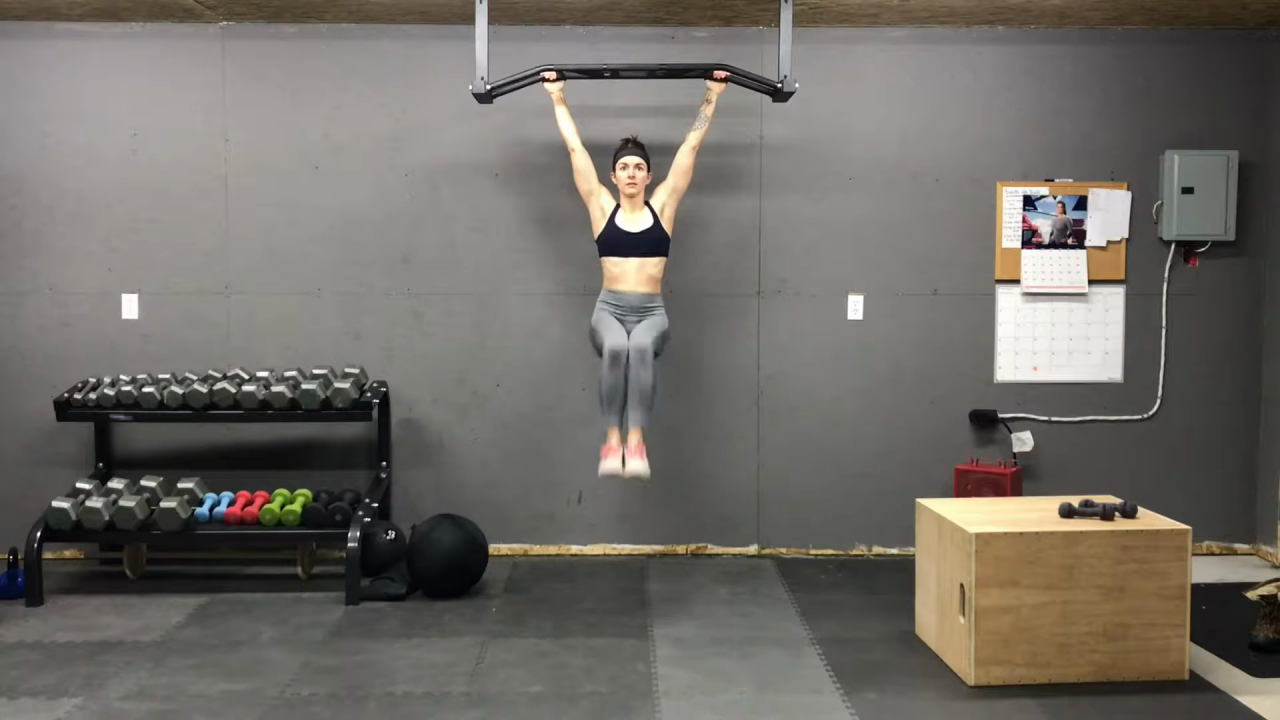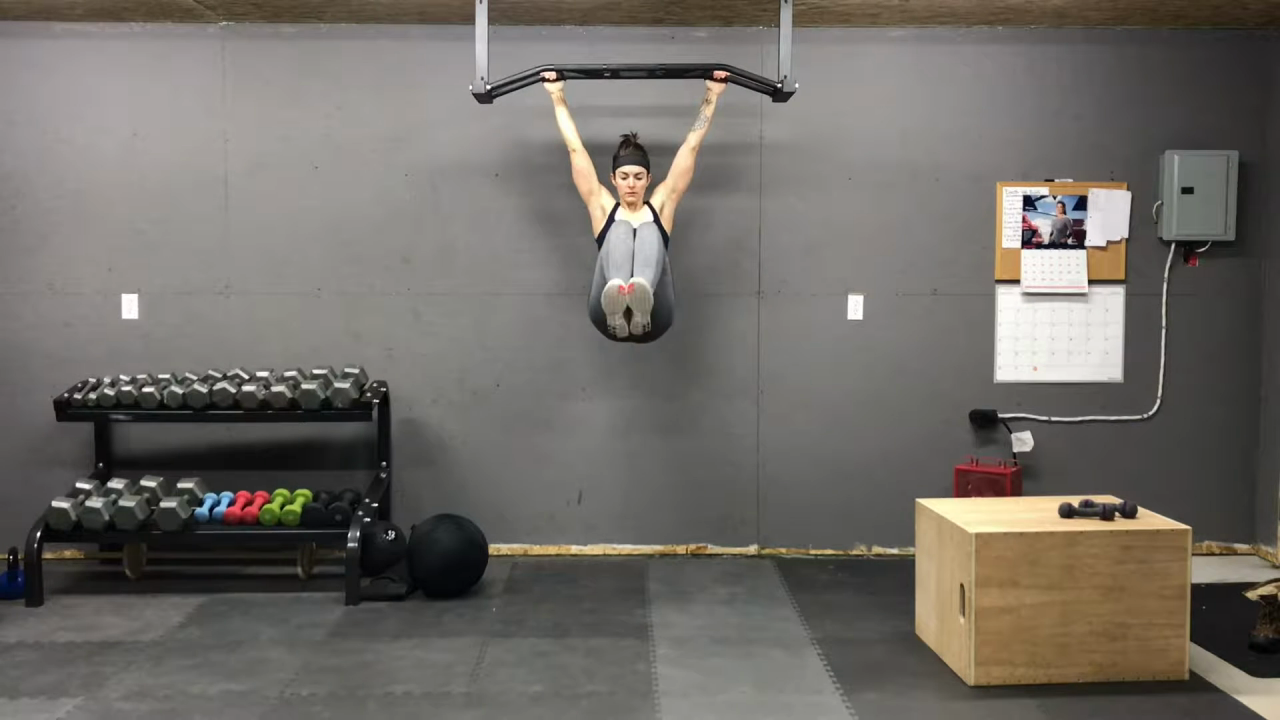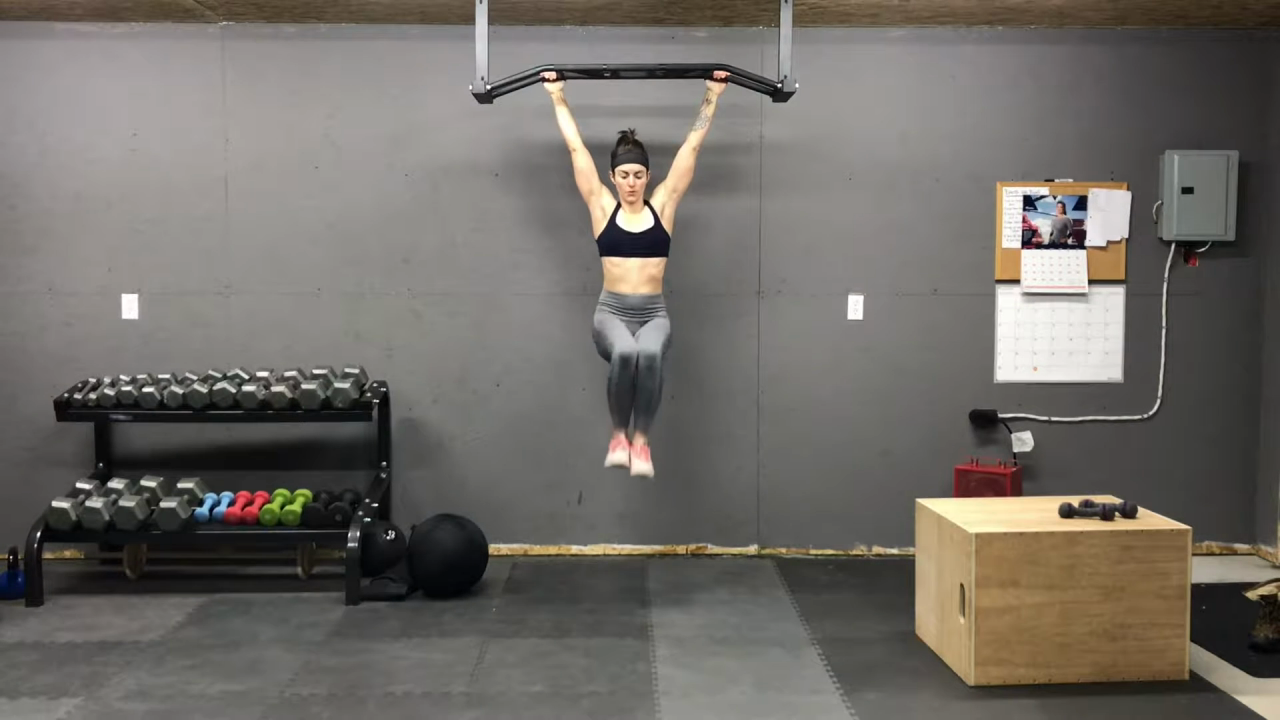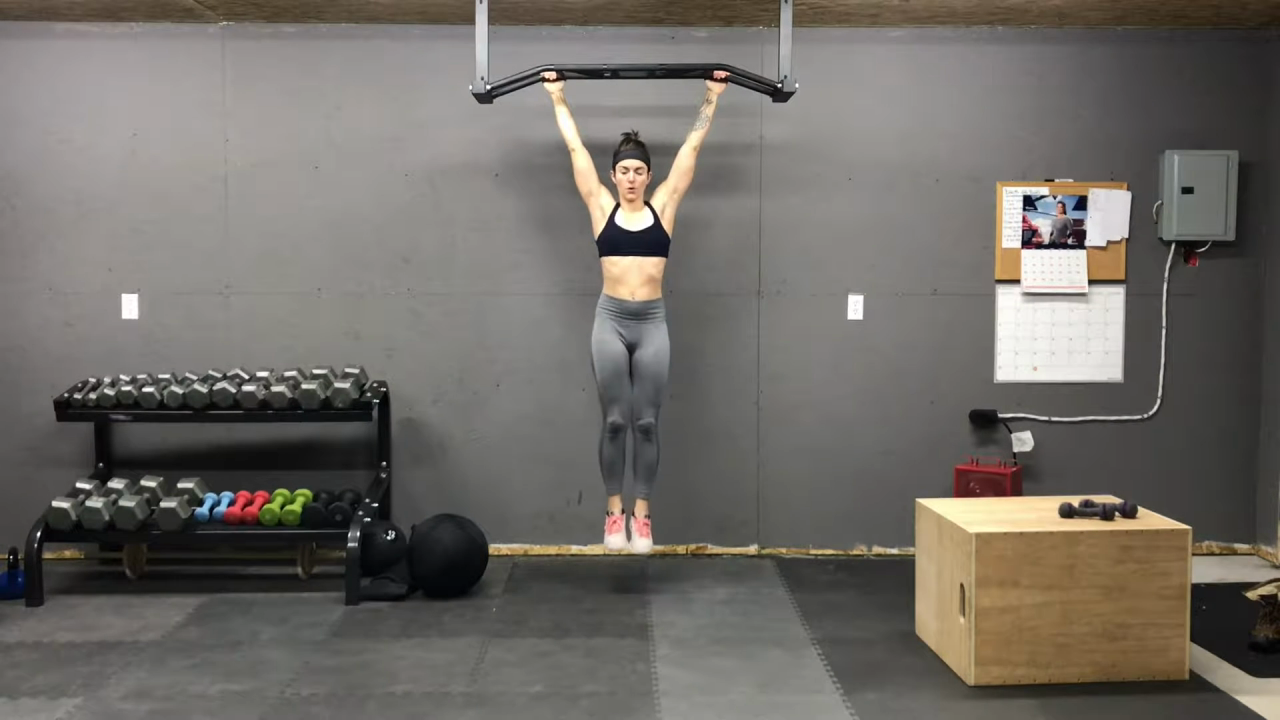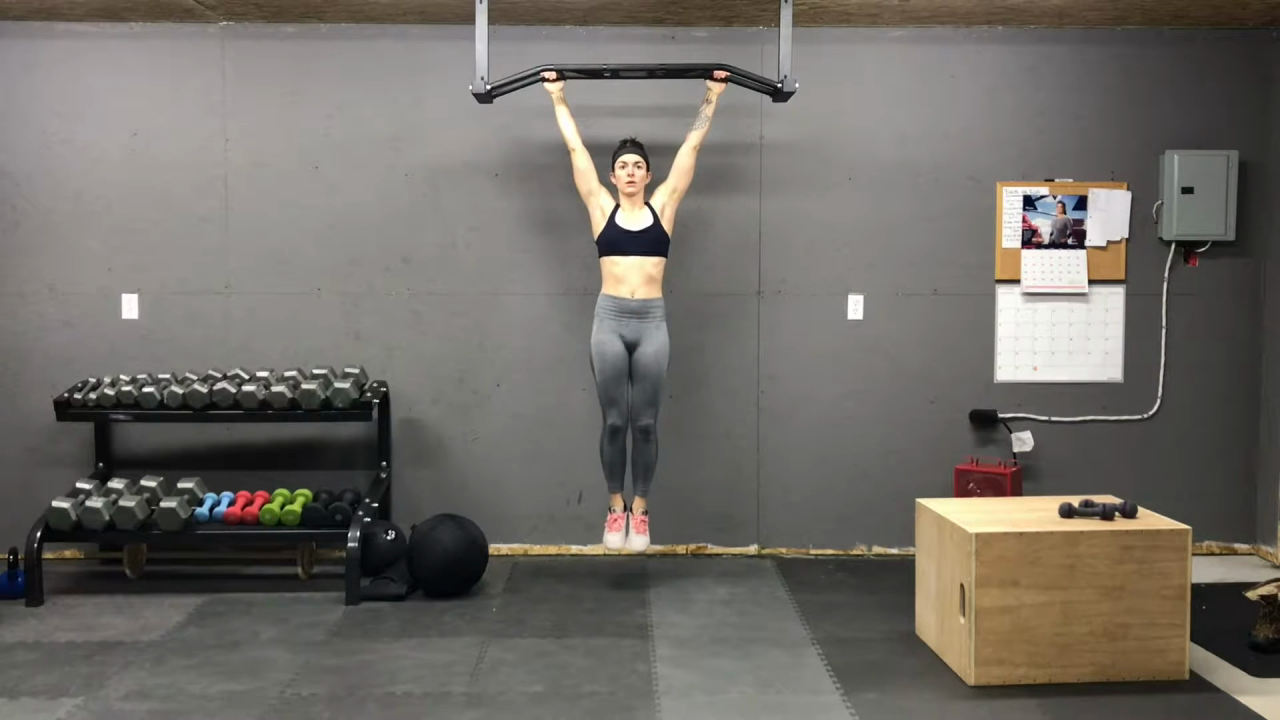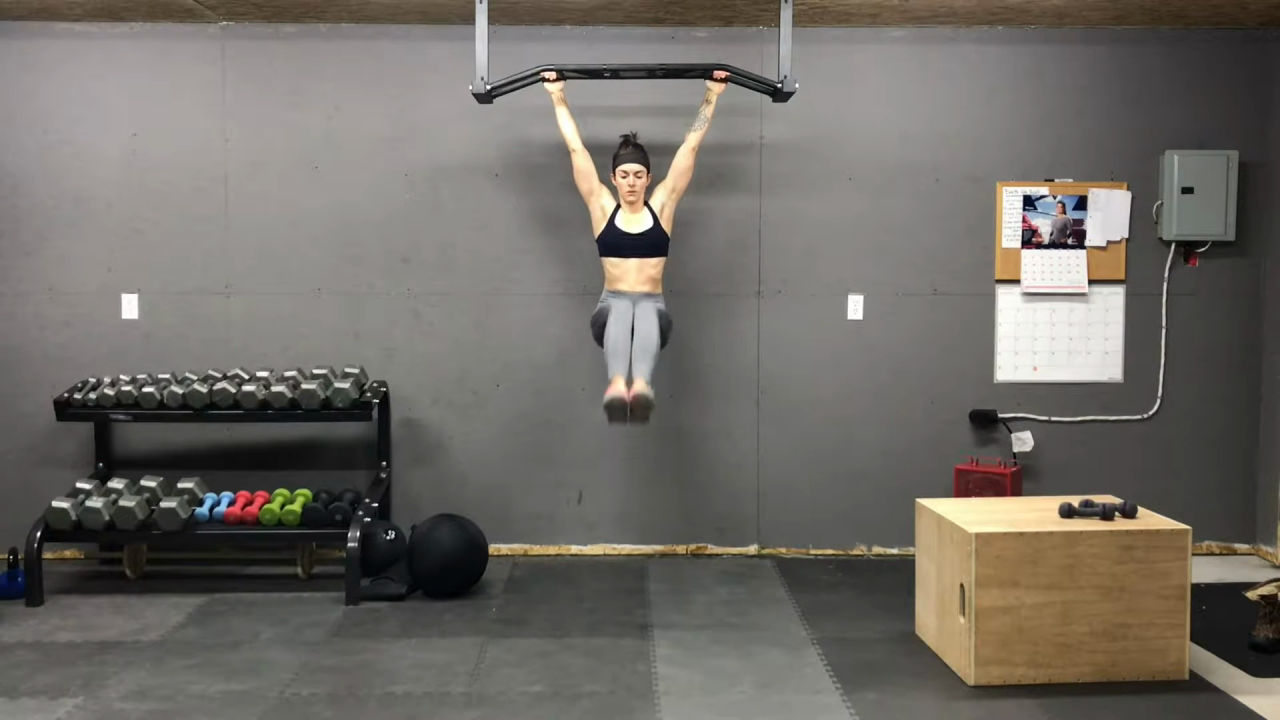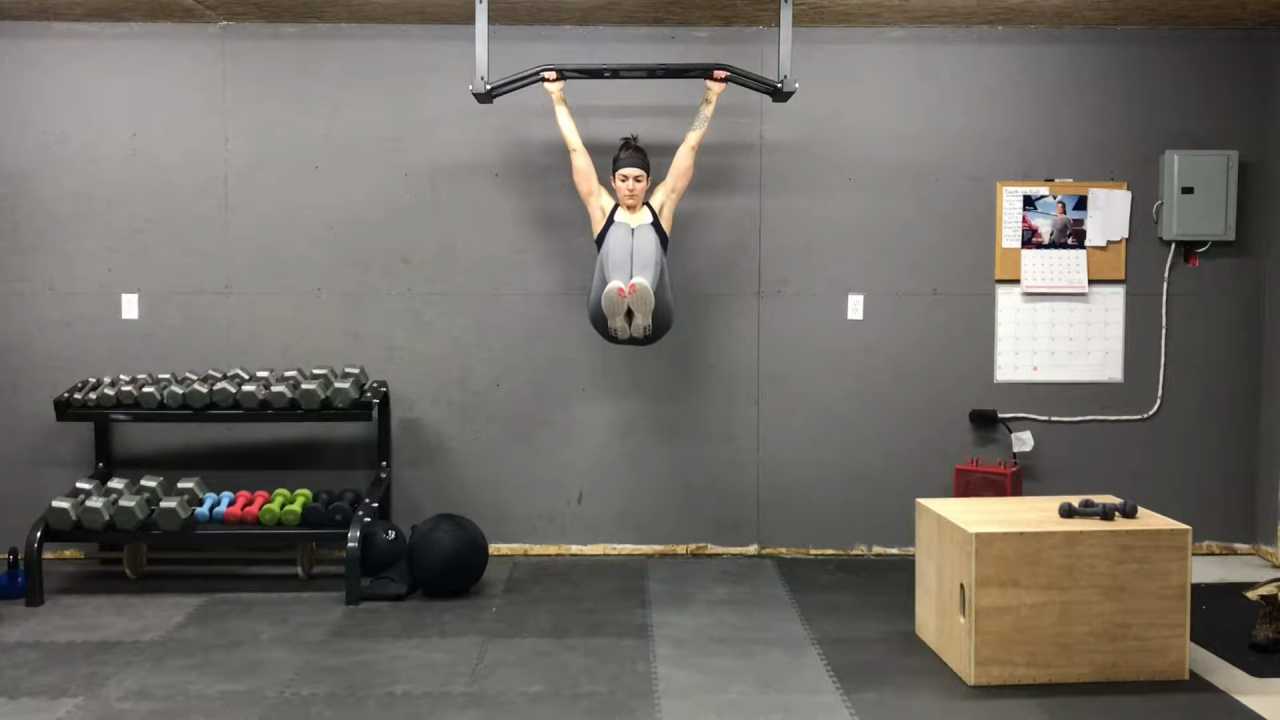
dt=0.7s
person 1, frame 1
left shoulder: (662, 204)
right shoulder: (602, 206)
left elbow: (690, 145)
right elbow: (575, 148)
left wrist: (712, 96)
right wrist: (557, 97)
left hip: (651, 315)
right hip: (610, 312)
left knee: (641, 347)
right knee: (616, 349)
left ankle: (635, 439)
right ankle: (613, 440)
person 1, frame 2
left shoulder: (661, 205)
right shoulder: (602, 206)
left elbow: (691, 146)
right elbow: (575, 148)
left wrist: (711, 95)
right wrist: (557, 96)
left hip: (655, 316)
right hip: (606, 314)
left knee: (648, 230)
right knee: (621, 230)
left ankle: (642, 301)
right ankle: (617, 302)
person 1, frame 3
left shoulder: (662, 204)
right shoulder: (602, 206)
left elbow: (691, 148)
right elbow: (576, 149)
left wrist: (711, 97)
right wrist: (558, 98)
left hip: (653, 315)
right hip: (611, 313)
left knee: (649, 354)
right knee: (626, 354)
left ankle: (641, 442)
right ankle: (619, 436)
person 1, frame 4
left shoulder: (663, 205)
right shoulder: (601, 206)
left elbow: (692, 146)
right elbow: (575, 147)
left wrist: (712, 96)
right wrist: (557, 97)
left hip: (652, 324)
right hip: (610, 322)
left knee: (645, 422)
right knee: (614, 421)
left ankle: (642, 514)
right ankle: (614, 512)
person 1, frame 5
left shoulder: (662, 206)
right shoulder: (601, 207)
left elbow: (691, 147)
right elbow: (575, 148)
left wrist: (712, 97)
right wrist: (558, 97)
left hip: (651, 322)
right hip: (609, 320)
left knee: (644, 423)
right knee: (614, 422)
left ankle: (640, 509)
right ankle: (616, 508)
person 1, frame 6
left shoulder: (662, 204)
right shoulder: (602, 206)
left elbow: (690, 147)
right elbow: (576, 148)
left wrist: (711, 97)
right wrist: (558, 97)
left hip: (652, 306)
right hip: (611, 305)
left knee: (644, 317)
right knee: (622, 313)
left ankle: (640, 389)
right ankle: (617, 387)
person 1, frame 7
left shoulder: (661, 206)
right shoulder: (602, 208)
left elbow: (690, 146)
right elbow: (576, 148)
left wrist: (711, 95)
right wrist: (557, 97)
left hip: (654, 315)
right hip: (606, 313)
left knee: (645, 235)
right knee: (619, 233)
left ankle: (641, 302)
right ankle: (618, 302)
